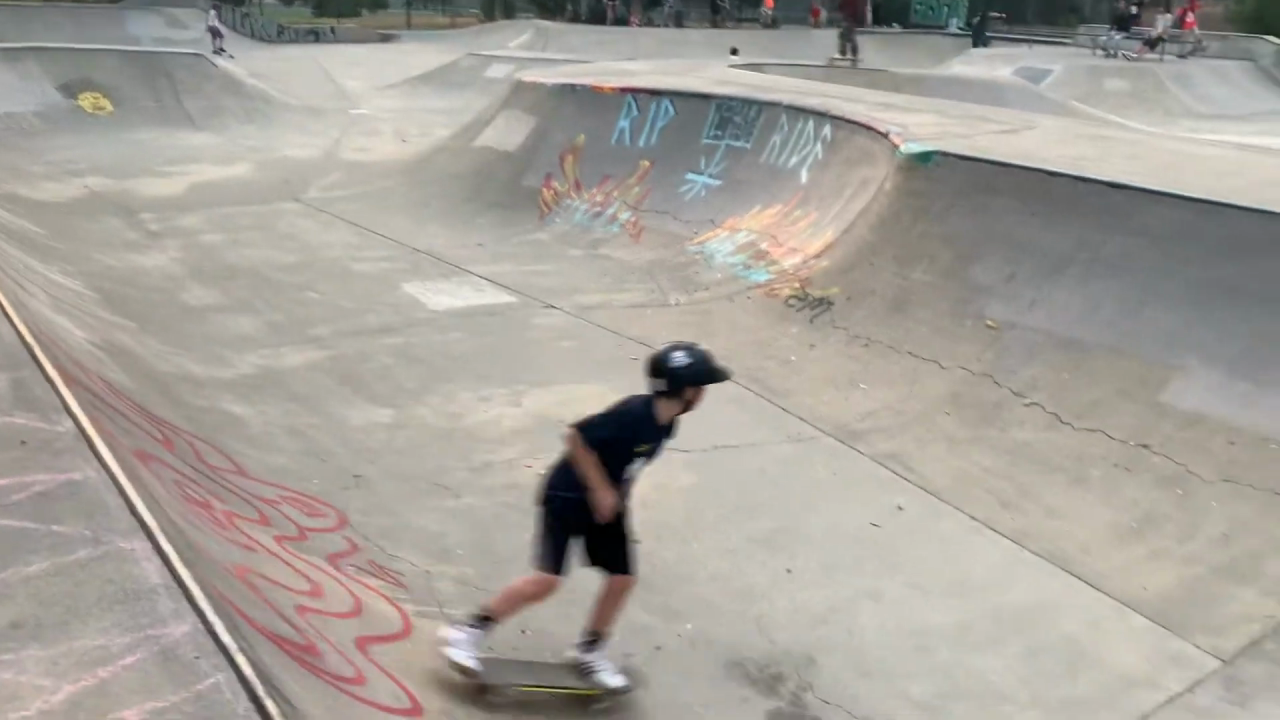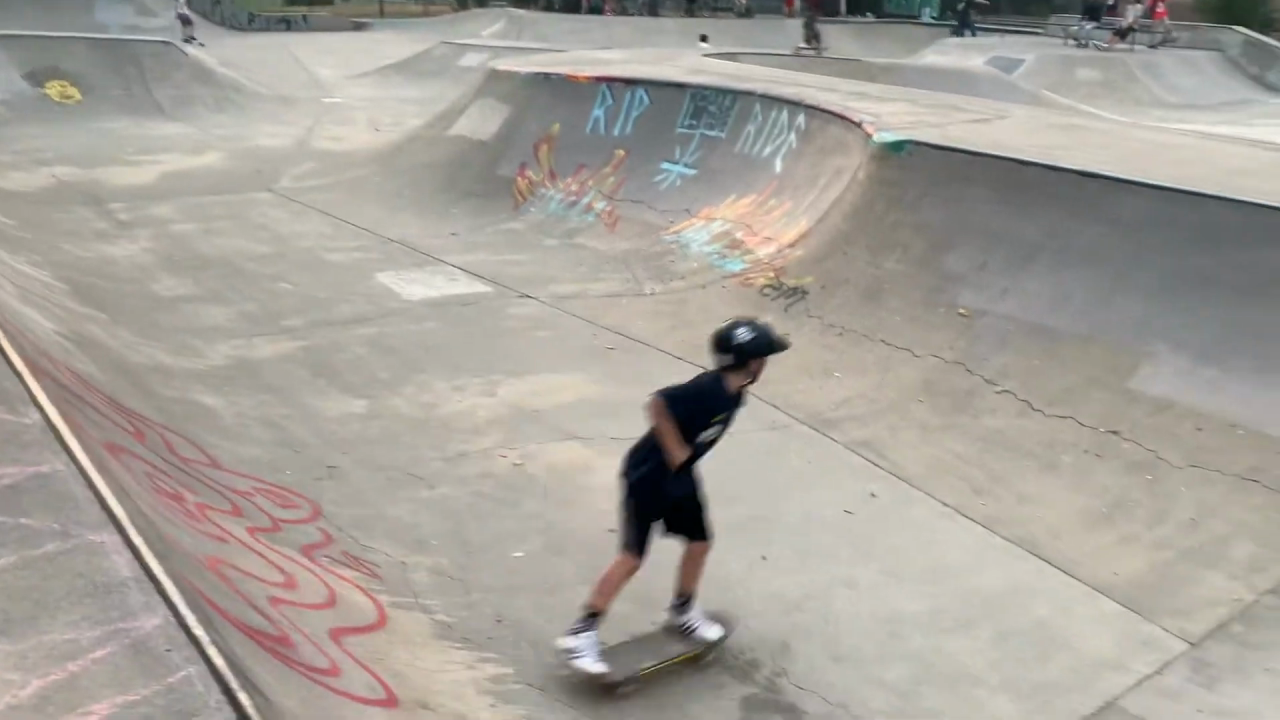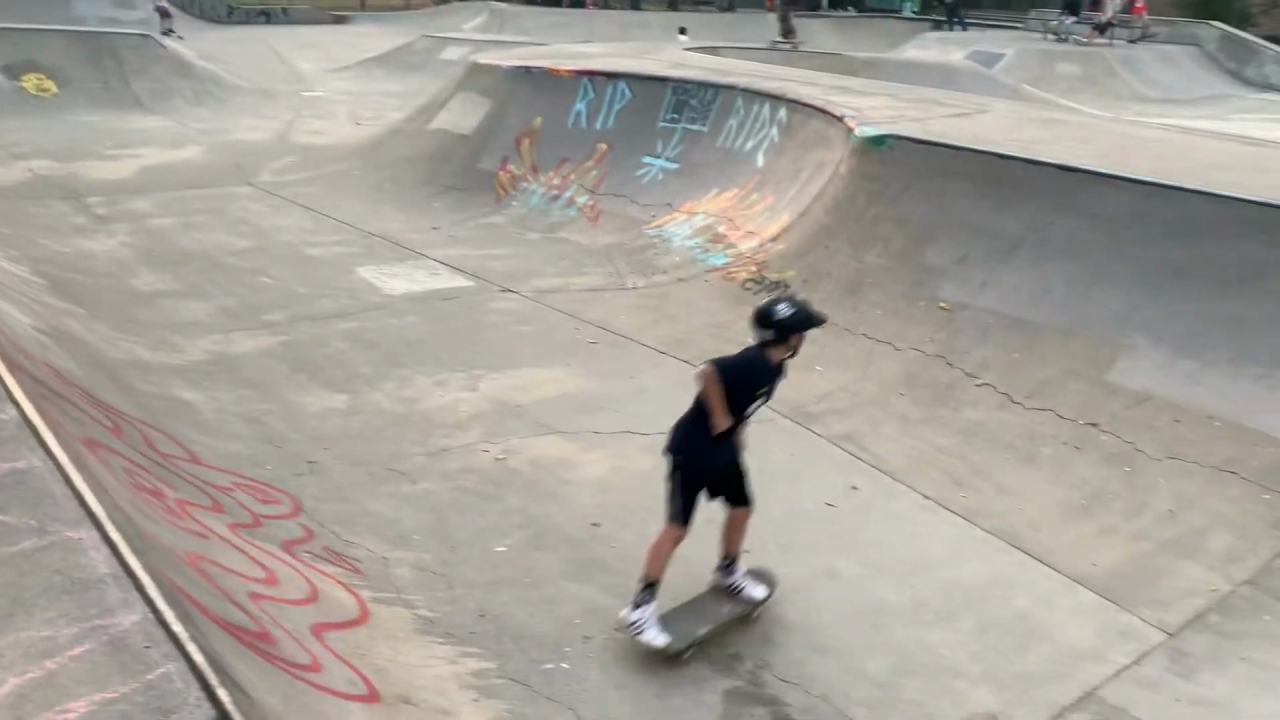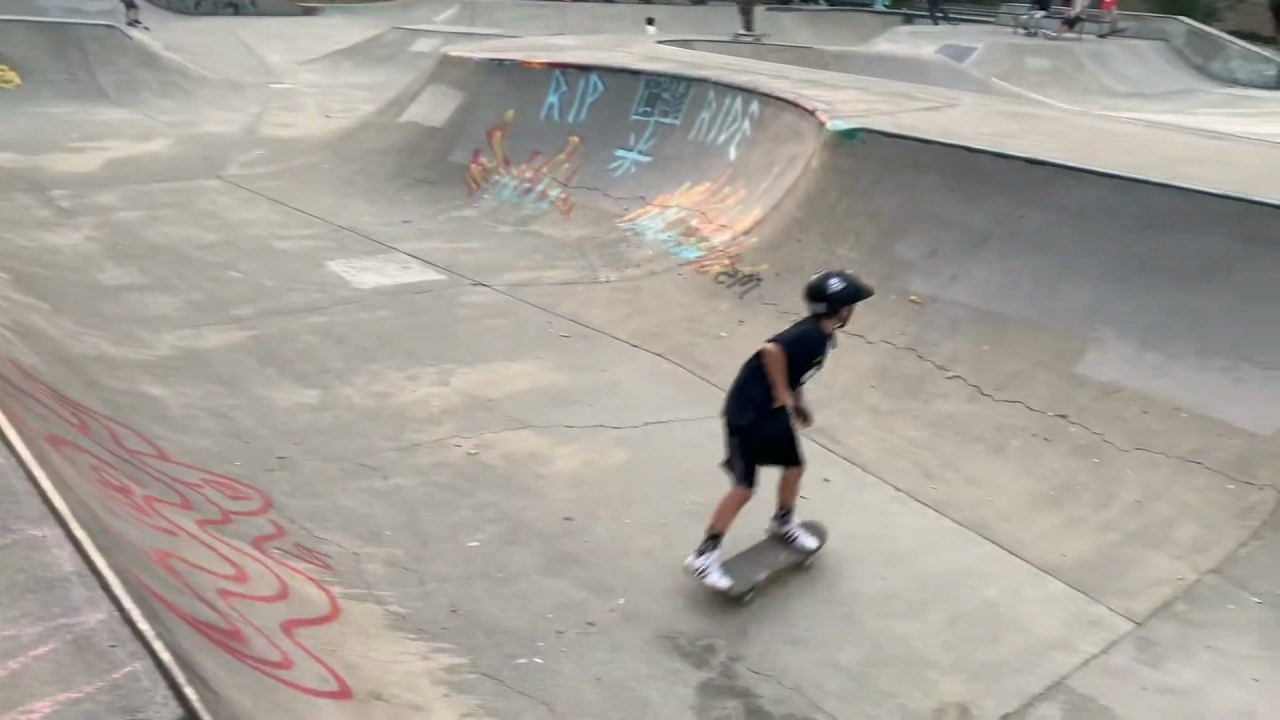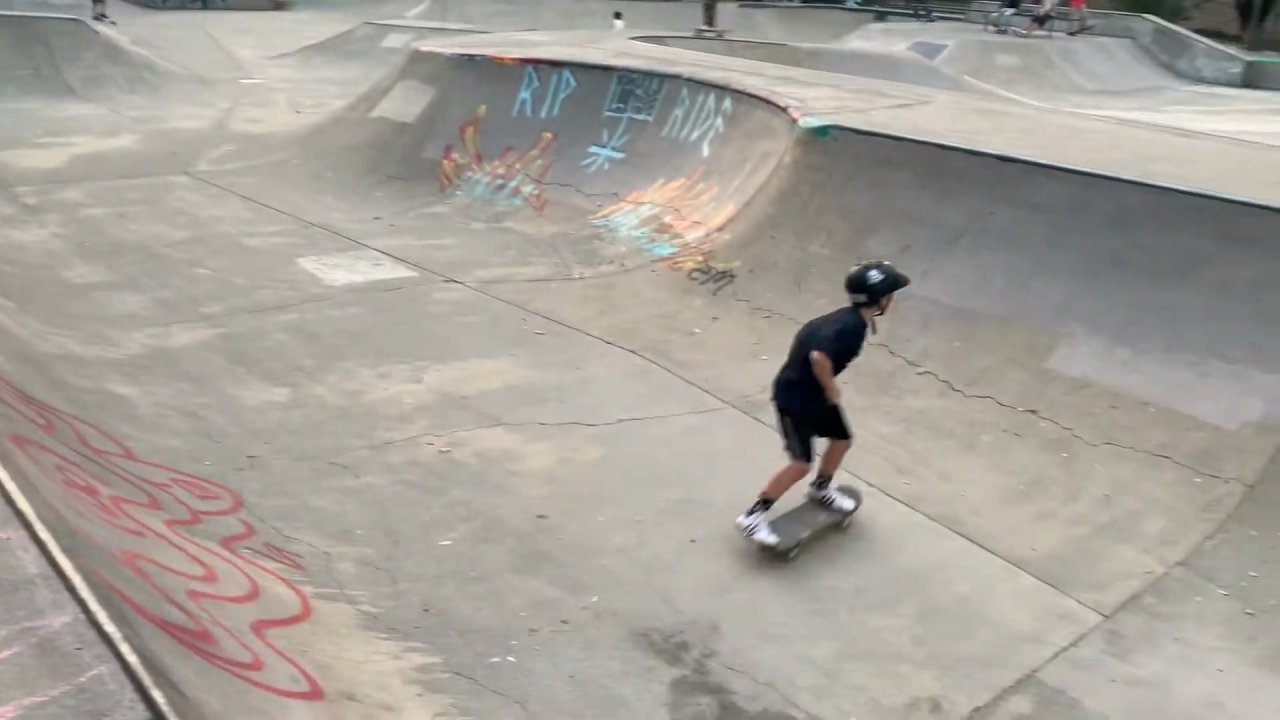
dt=0.1s
person 1, frame 1
left shoulder: (665, 424)
right shoulder: (634, 416)
right elbow: (575, 435)
left wrist: (620, 500)
right wrist: (600, 489)
left hip: (606, 497)
right hip: (568, 496)
left knee: (623, 578)
right knee: (548, 579)
left ankle: (591, 650)
right ankle: (470, 631)
person 1, frame 2
left shoulder: (733, 393)
right shoulder: (708, 390)
right elbow: (657, 403)
right wrist: (675, 451)
left hip: (681, 473)
right hip: (648, 472)
left knee: (700, 543)
right knee: (631, 558)
left ankle: (682, 611)
right ankle: (581, 632)
person 1, frame 3
left shoulder: (772, 364)
right shoulder: (754, 363)
right elbow: (707, 373)
right wrist: (721, 420)
left hip: (721, 444)
right hip: (693, 446)
left knee: (742, 508)
right knee: (678, 526)
left ankle: (729, 572)
right ankle: (641, 606)
person 1, frame 4
left shoulder: (819, 335)
right shoulder: (810, 335)
right elbow: (772, 349)
left wrist: (798, 400)
right wrist: (783, 395)
left hip: (773, 410)
right hip: (747, 413)
left knee: (794, 468)
right knee: (743, 489)
left ankle: (783, 522)
right ankle: (705, 553)
person 1, frame 5
left shoulder: (846, 318)
right shoulder: (850, 327)
left elbow: (807, 333)
right elbow: (819, 356)
right wrist: (832, 394)
left hip: (811, 389)
right hip: (794, 395)
left knee: (842, 440)
right knee: (801, 464)
left ankle: (820, 488)
right ankle: (754, 515)
